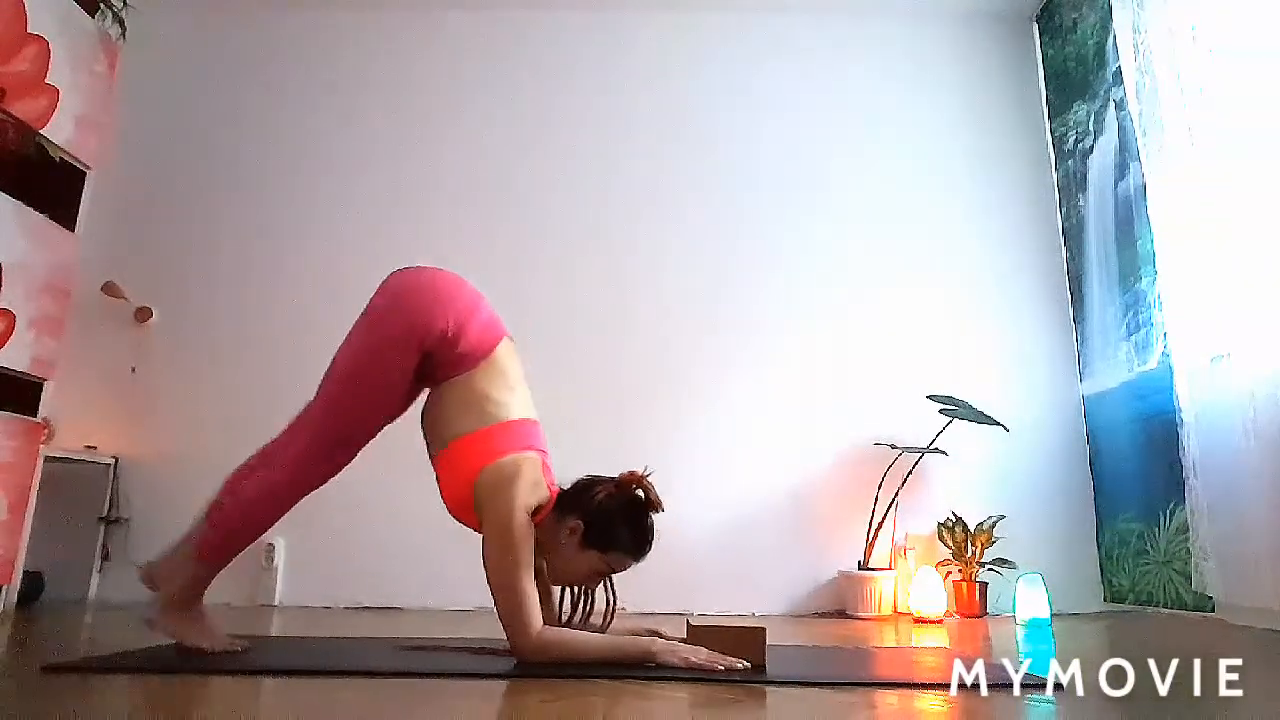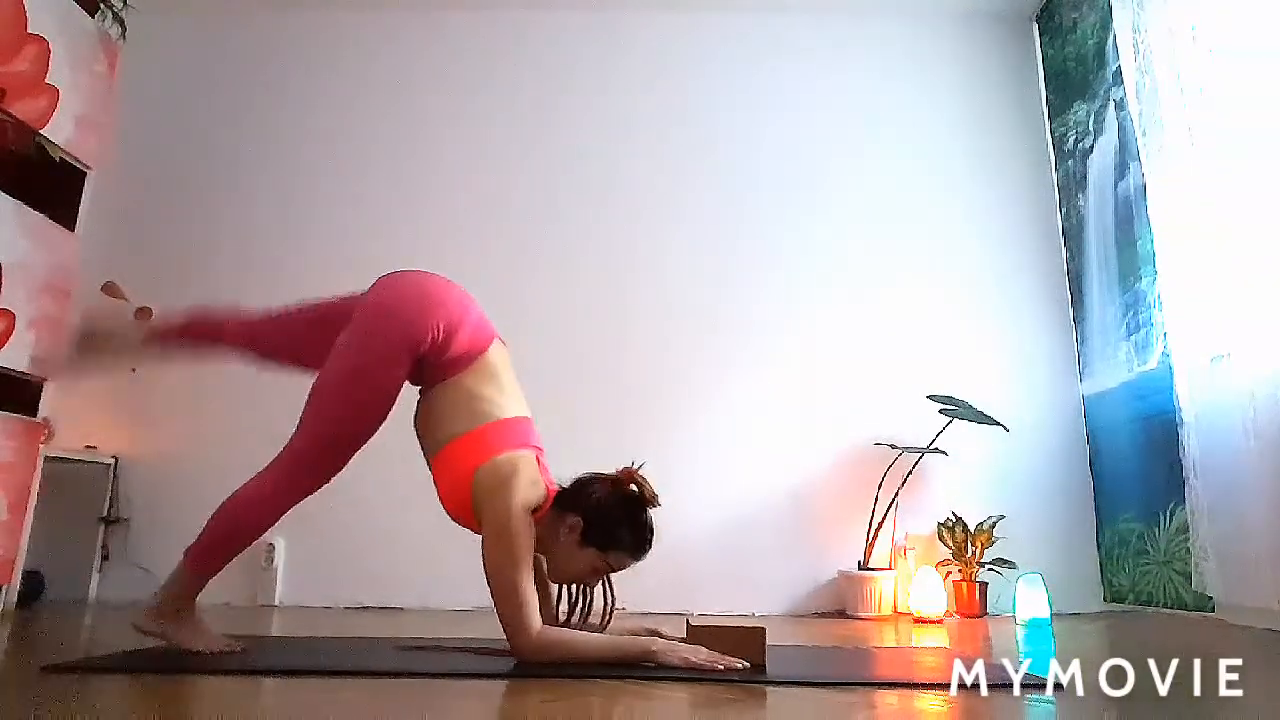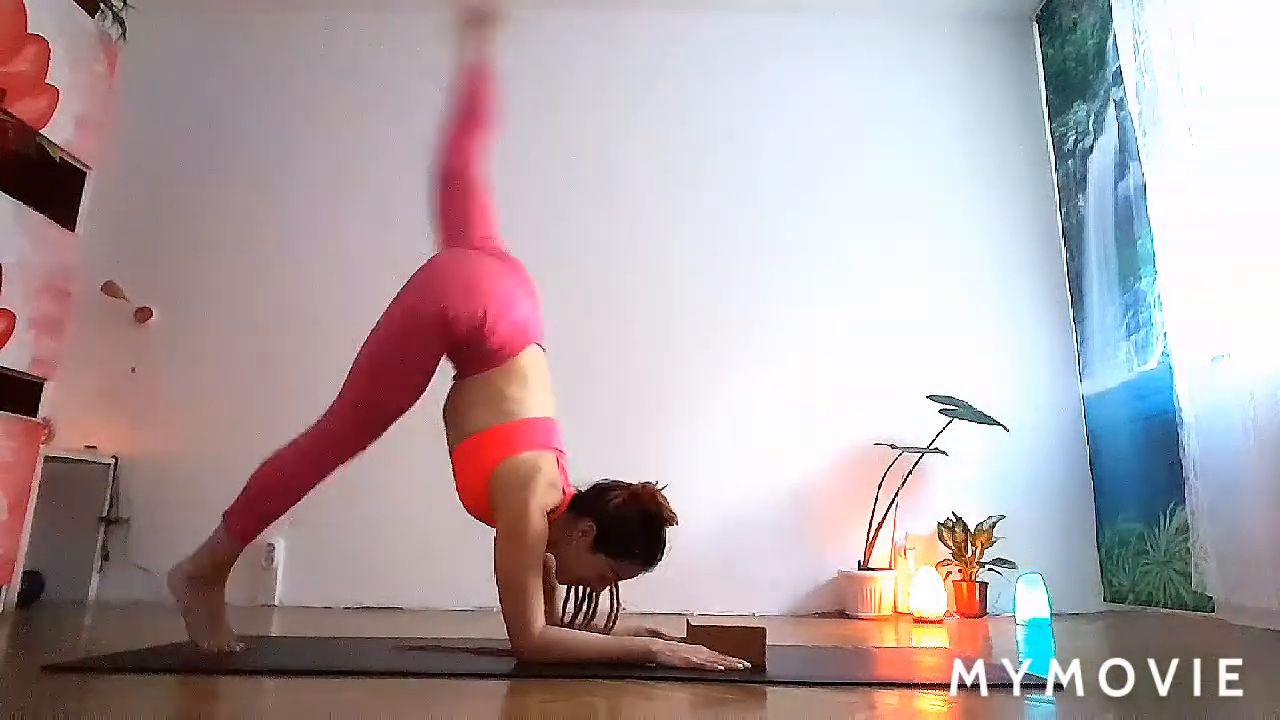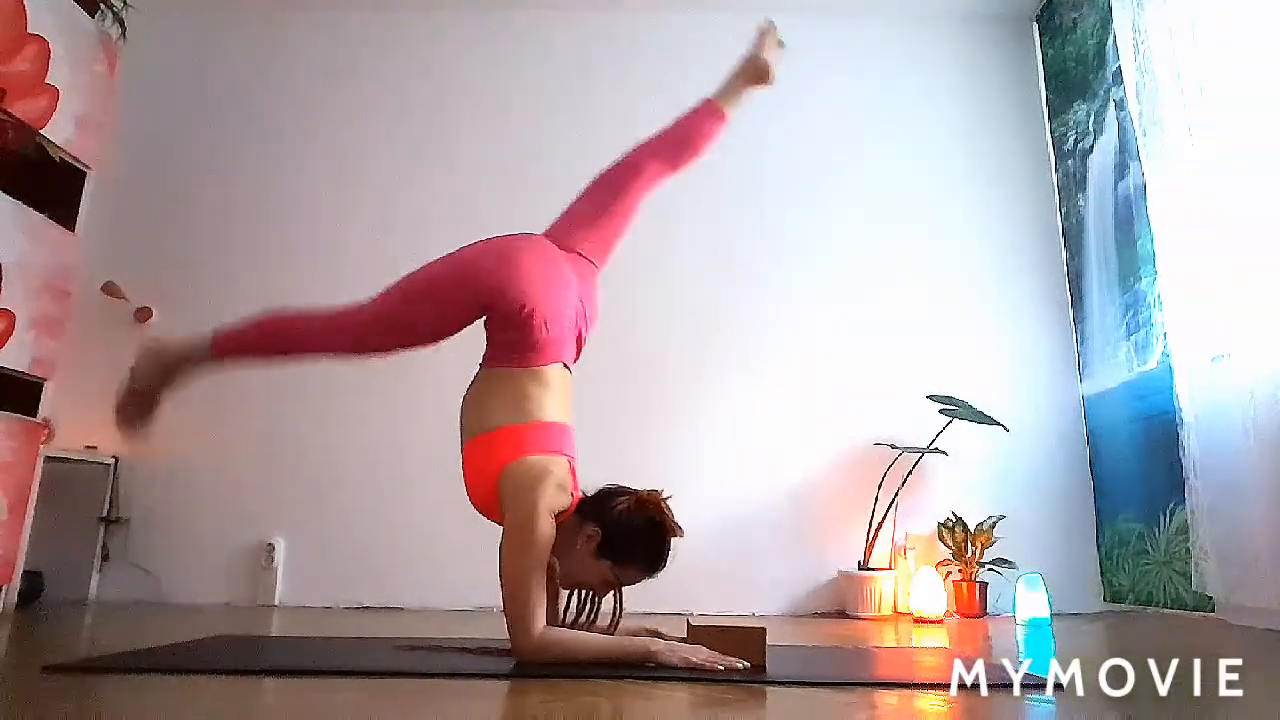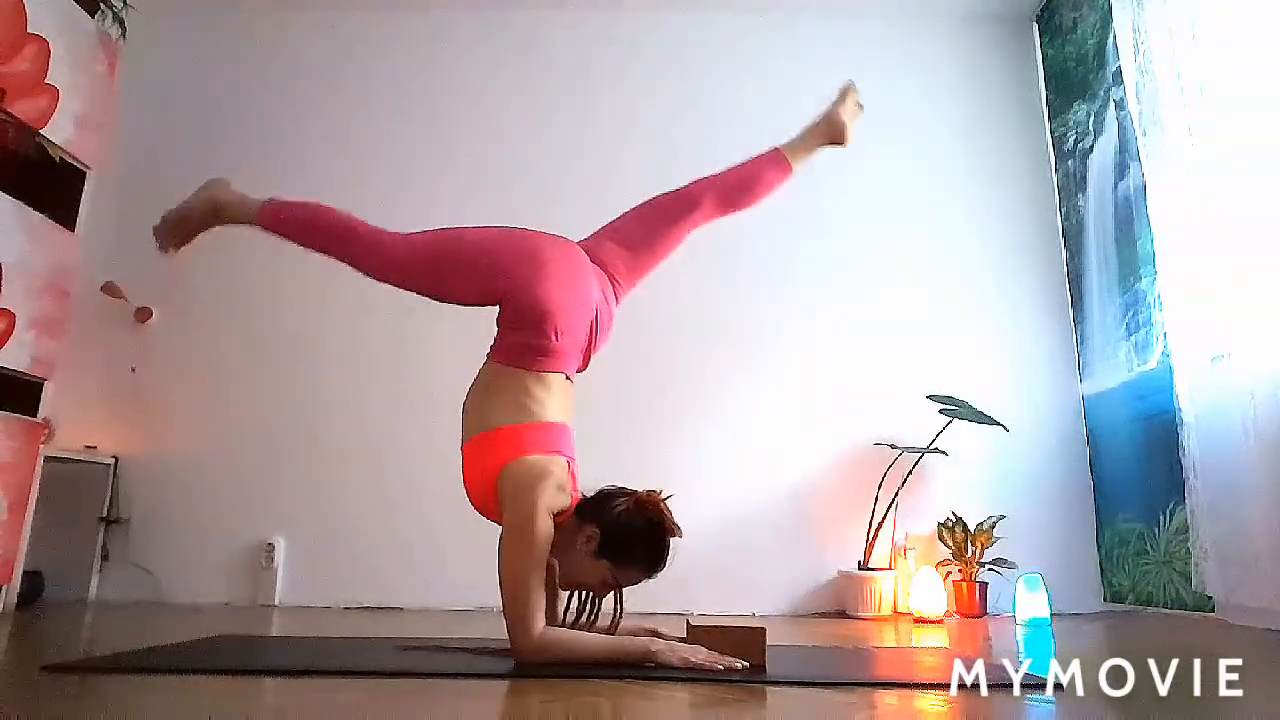
dt=0.3s
person 1, frame 1
left shoulder: (536, 499)
right shoulder: (515, 499)
left elbow: (542, 626)
right elbow: (529, 641)
left wrist: (629, 641)
right wrist: (647, 647)
left hip: (438, 325)
right hip: (421, 313)
left knee: (312, 446)
right knee: (311, 455)
left ankle: (182, 560)
right ankle: (180, 593)
person 1, frame 2
left shoulder: (539, 494)
right shoulder: (515, 500)
right elbow: (530, 640)
left wrist: (619, 636)
right wrist: (645, 644)
left hip: (425, 316)
right hip: (415, 313)
left knee: (250, 337)
right knee: (300, 468)
left ankle: (132, 337)
right ankle: (171, 608)
person 1, frame 3
right shoulder: (530, 501)
right elbow: (531, 640)
right wrist: (650, 648)
left hip: (489, 288)
right hip: (457, 301)
left knee: (464, 164)
right knee: (339, 436)
right ankle: (206, 568)
person 1, frame 4
right shoulder: (535, 502)
right elbow: (529, 639)
right wrist: (646, 648)
left hip: (558, 286)
right hip: (519, 284)
left knee: (644, 169)
right knee: (339, 332)
left ankle: (738, 82)
person 1, frame 5
right shoulder: (535, 498)
right elbow: (529, 641)
right wrist: (650, 645)
left hip: (578, 293)
right hip: (542, 287)
left knee: (697, 206)
right knee: (381, 249)
